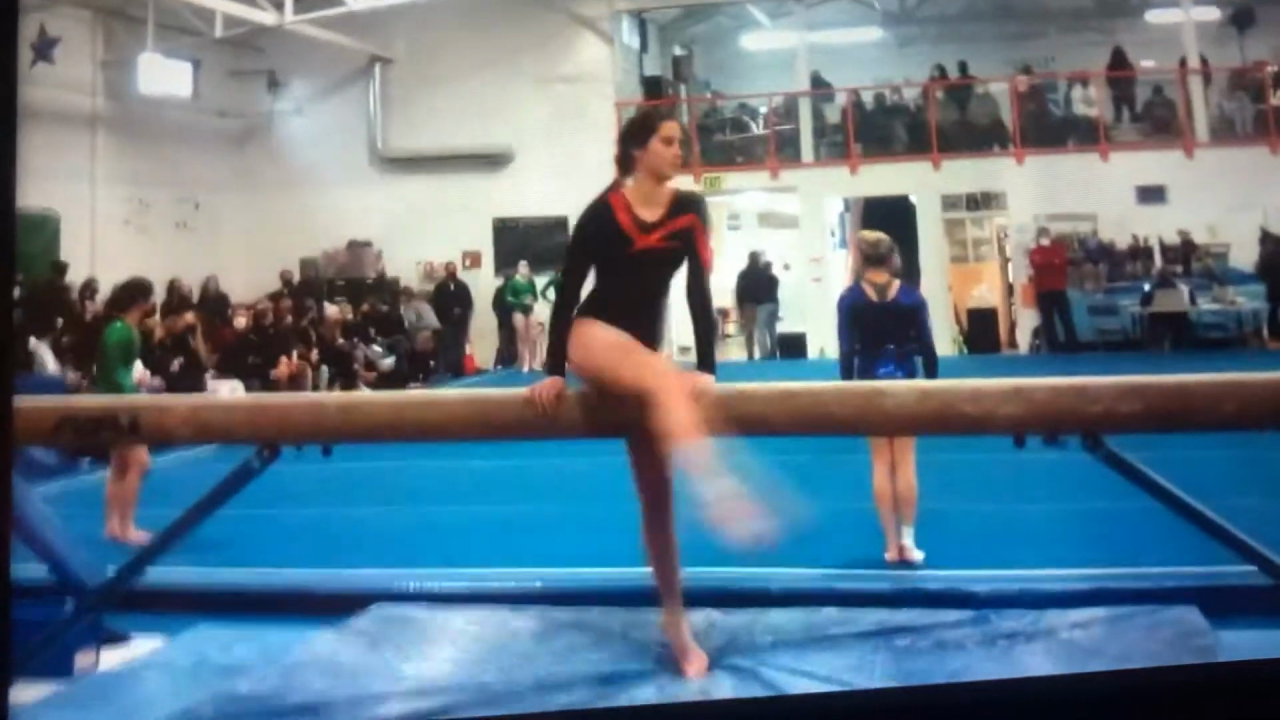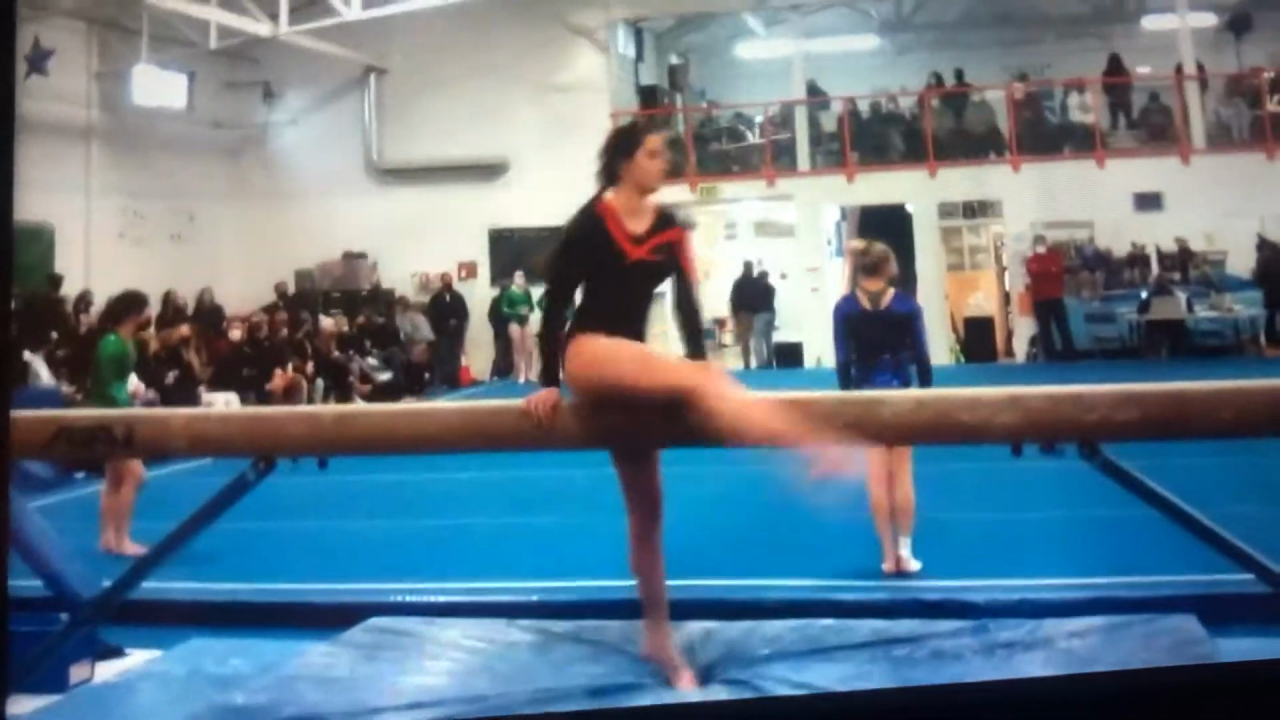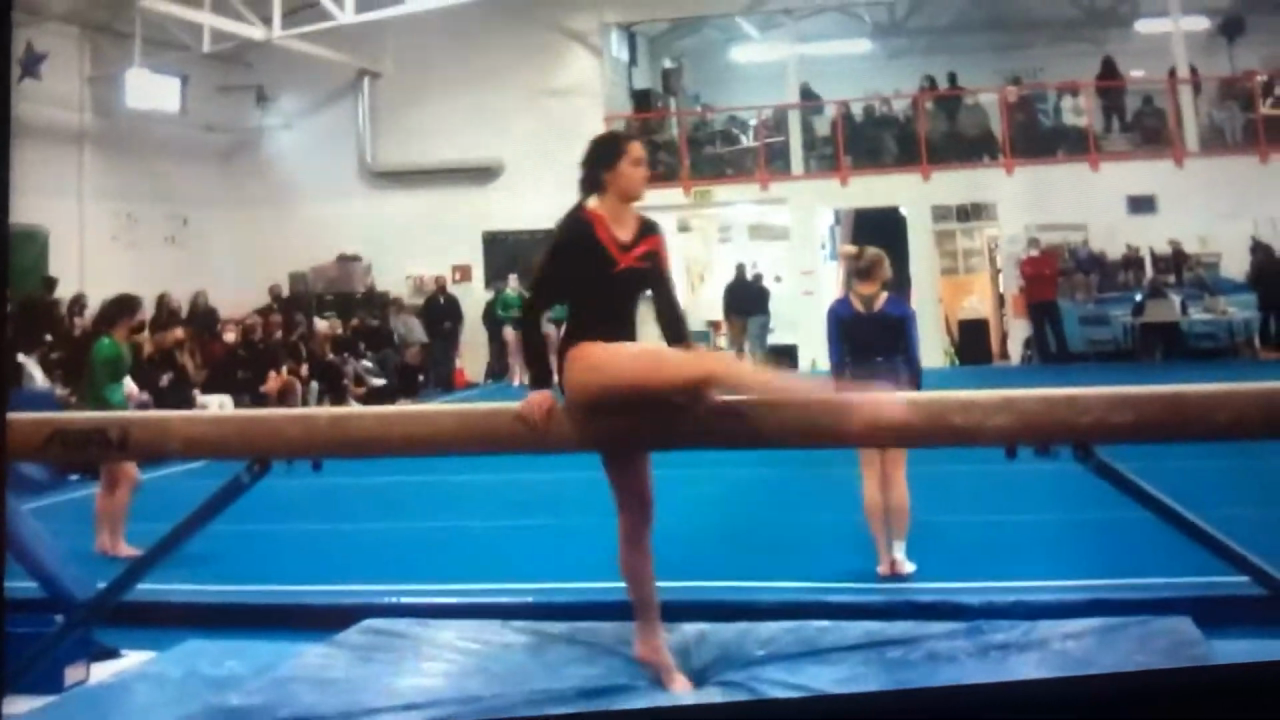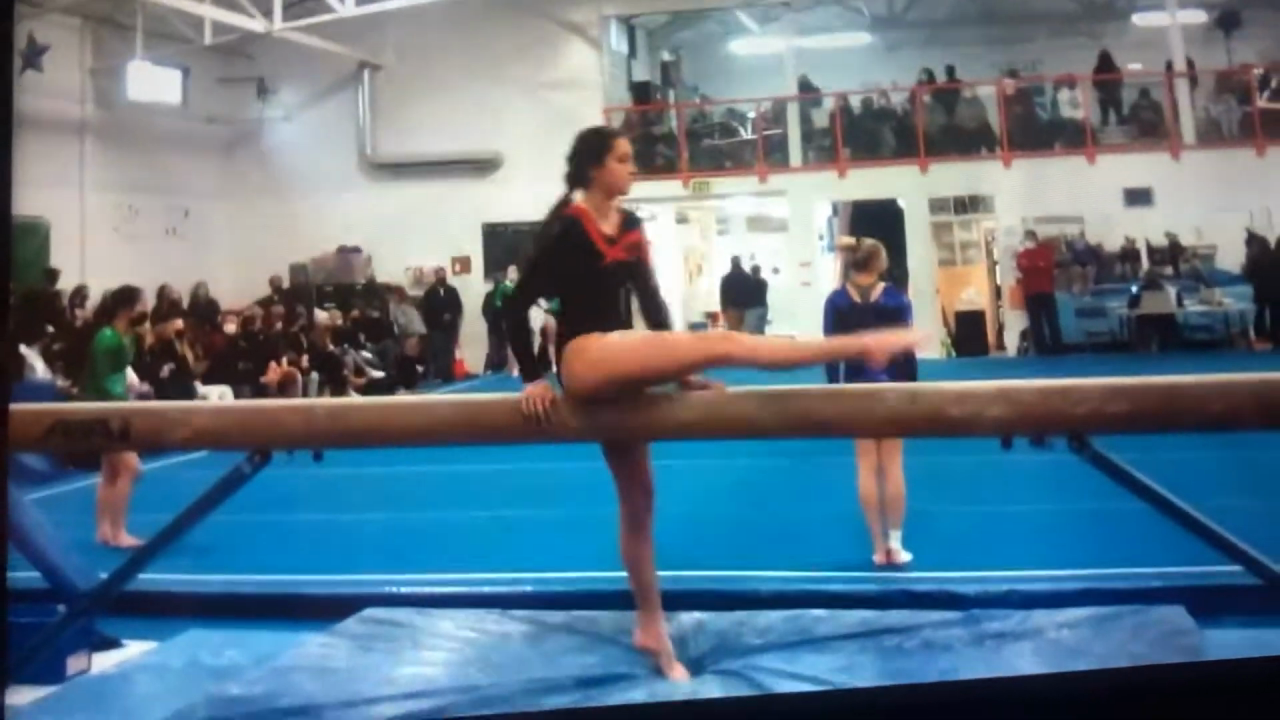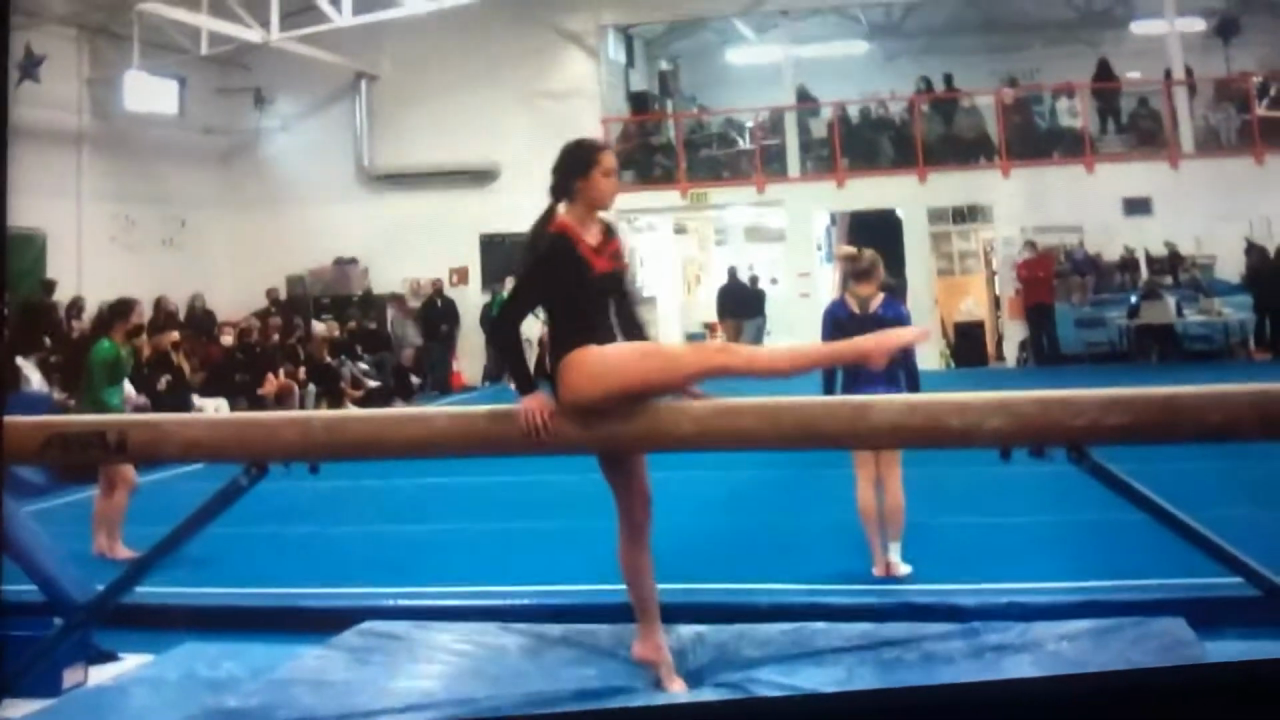
dt=0.1s
person 1, frame 1
left shoulder: (690, 208)
right shoulder: (604, 211)
left elbow: (699, 290)
right elbow: (568, 290)
left wrist: (706, 370)
right wrist: (554, 373)
left hip: (643, 347)
right hip: (597, 334)
left knee: (656, 492)
right knee: (666, 382)
left ankle: (675, 624)
right ankle: (722, 497)
person 1, frame 2
left shoulder: (669, 225)
right shoulder: (593, 222)
left elbow: (687, 301)
right elbow: (555, 302)
left wrist: (697, 367)
right wrist: (546, 383)
left hip: (623, 368)
right hip: (588, 354)
left knee: (646, 505)
right knee: (701, 383)
left ankle: (659, 638)
right ankle: (816, 448)
person 1, frame 3
left shoulder: (648, 230)
right shoulder: (577, 229)
left elbow: (668, 305)
right elbow: (533, 308)
left wrist: (689, 369)
right wrist: (539, 387)
left hip: (622, 373)
right hip: (586, 363)
left knee: (636, 510)
right knee: (716, 365)
left ankle: (651, 640)
right ankle: (856, 404)
person 1, frame 4
left shoulder: (627, 225)
right shoulder: (566, 227)
left elbow: (647, 298)
right elbow: (515, 306)
left wrist: (675, 365)
right wrist: (532, 378)
left hip: (613, 364)
right hip: (585, 358)
left knee: (638, 496)
right knee: (721, 343)
left ankle: (651, 627)
right ankle: (861, 345)
person 1, frame 5
left shoulder: (607, 235)
right shoulder: (554, 241)
right elbow: (506, 320)
left wrist: (665, 373)
right wrist: (528, 392)
left hip: (607, 377)
right hip: (581, 371)
left knee: (636, 507)
right knee: (720, 355)
left ankle: (650, 639)
right ankle: (860, 347)
person 2, frame 1
left shoulder: (850, 298)
right shoulder: (911, 295)
left elbow: (847, 349)
right elbow: (926, 346)
left hip: (870, 382)
right hip: (905, 381)
left knee: (880, 465)
right knee: (905, 464)
left ankle: (891, 544)
right ankle: (908, 542)
person 2, frame 2
left shoulder: (846, 307)
right shoulder: (906, 304)
left elbow: (843, 358)
right elbow: (921, 354)
left wrist: (847, 397)
right wrist: (926, 393)
left hip: (866, 393)
right hip: (901, 391)
left knee: (877, 476)
right knee: (901, 473)
left ankle: (889, 554)
right ankle: (905, 553)
person 2, frame 3
left shoulder: (839, 310)
right shoulder: (899, 307)
left elbow: (837, 361)
right elbow: (911, 358)
left knee: (871, 478)
right knee: (896, 476)
left ankle: (883, 557)
right ankle: (899, 555)
person 2, frame 4
left shoulder: (836, 300)
right shoulder: (896, 297)
right elbow: (907, 348)
right wrist: (912, 387)
left hip: (856, 387)
right hip: (891, 385)
left knee: (867, 468)
right knee: (892, 467)
left ankle: (879, 547)
right ankle: (895, 545)
person 2, frame 5
left shoulder: (835, 311)
right shoulder: (895, 308)
left elbow: (829, 362)
right elbow: (908, 359)
left wrist: (829, 401)
left hip: (854, 398)
right hip: (890, 395)
left knee: (865, 480)
right knee: (891, 478)
left ankle: (878, 559)
right ankle: (894, 558)
person 3, frame 1
left shoulder: (129, 329)
right shoulder: (119, 330)
left elbow: (123, 369)
right elbow: (113, 375)
left wrist: (135, 381)
right wrist: (132, 389)
left knee: (120, 466)
right knee: (138, 462)
left ankle: (113, 524)
right ankle: (125, 527)
person 3, frame 2
left shoulder: (126, 342)
right shoulder: (112, 344)
left elbow: (119, 382)
right elbow: (107, 388)
left wrist: (130, 395)
right wrist: (126, 404)
left knee: (115, 479)
right knee: (134, 475)
left ankle: (108, 537)
right ankle: (121, 540)
person 3, frame 3
left shoulder: (121, 345)
right shoulder: (106, 347)
left elbow: (114, 384)
right elbow: (101, 391)
left wrist: (125, 396)
right wrist: (121, 407)
left knee: (110, 481)
right knee: (128, 477)
left ankle: (103, 539)
right ankle: (116, 542)
person 3, frame 4
left shoulder: (125, 337)
right shoulder: (108, 338)
left elbow: (117, 376)
right elbow: (102, 381)
right wrist: (120, 401)
left knee: (111, 472)
right knee: (130, 467)
left ankle: (104, 529)
right ankle: (117, 532)
person 3, frame 5
left shoulder: (122, 349)
right shoulder: (105, 349)
left elbow: (115, 387)
right elbow: (99, 393)
right wrist: (117, 413)
left knee: (108, 483)
right knee: (126, 480)
left ankle: (100, 541)
right ankle: (114, 544)
